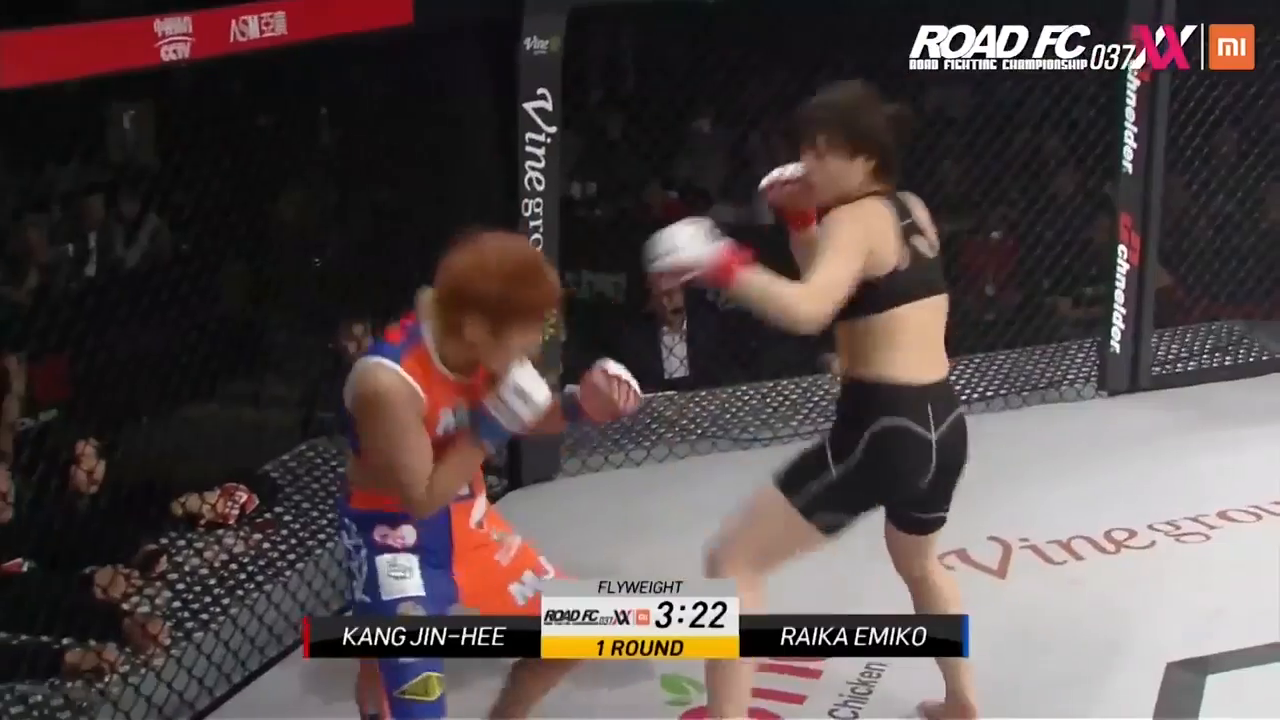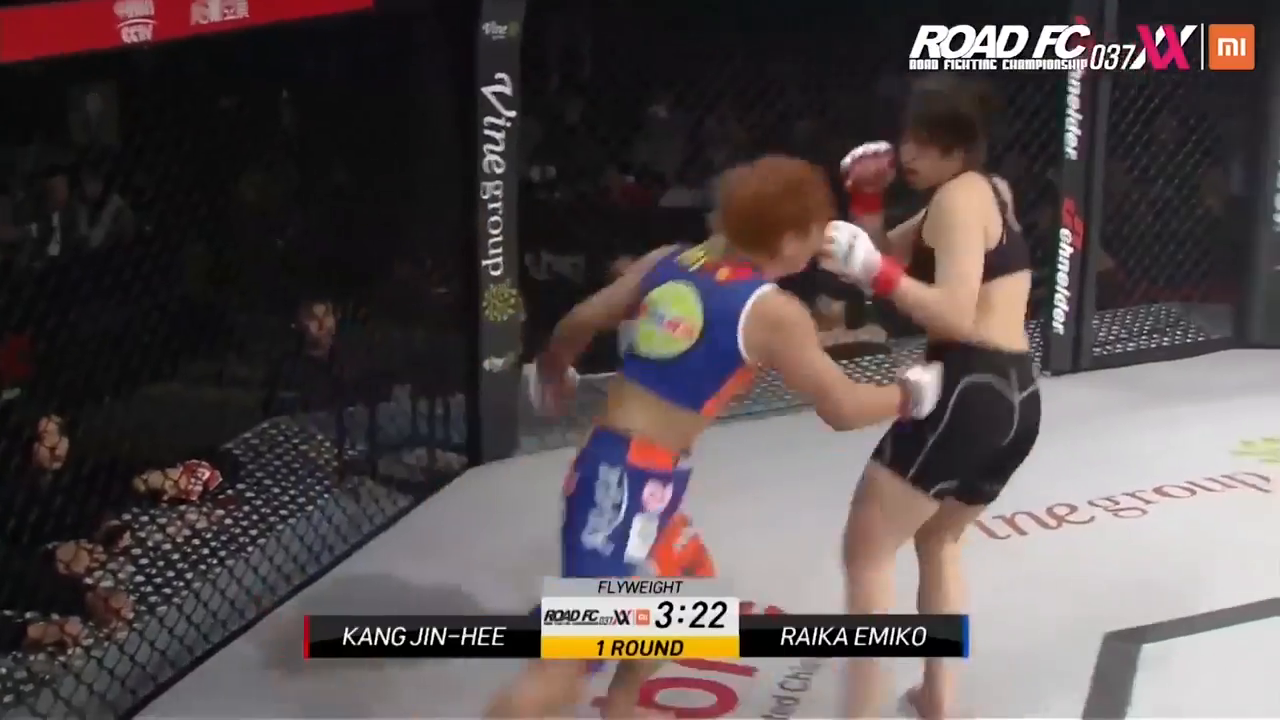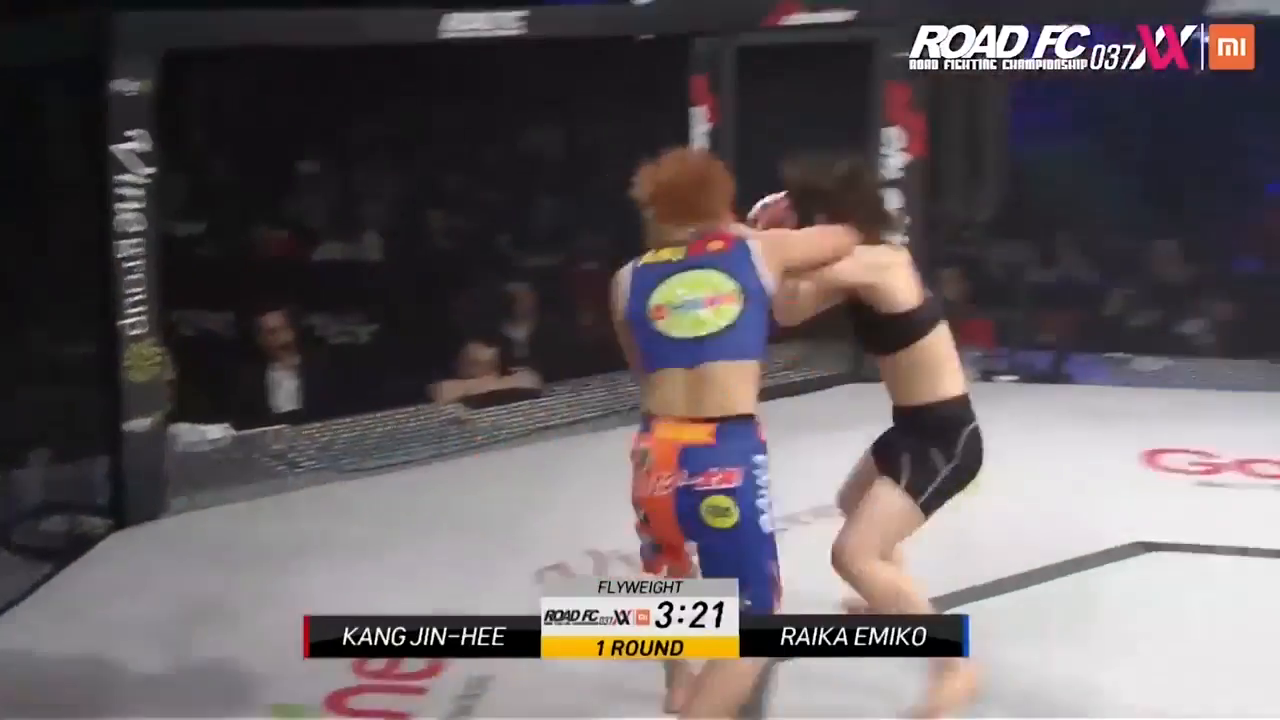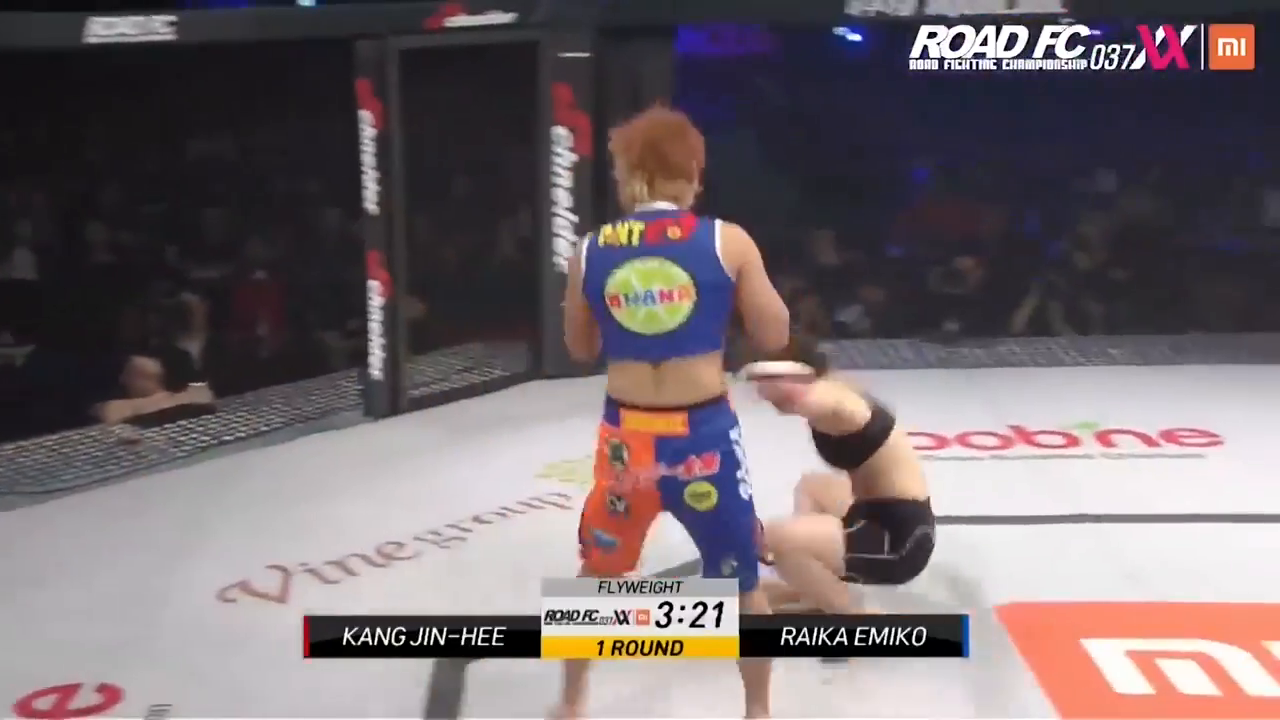
dt=0.5s
person 1, frame 1
left shoulder: (484, 340)
right shoulder: (388, 380)
left elbow: (528, 420)
right elbow: (421, 496)
left wrist: (582, 406)
right wrist: (489, 431)
left hip: (464, 516)
right hip: (392, 532)
person 1, frame 2
left shoulder: (667, 262)
right shoulder: (771, 311)
left elbow: (580, 322)
right elbow: (843, 408)
left wrist: (551, 371)
right wrist: (910, 393)
left hip: (644, 479)
right hip: (624, 487)
right knee: (565, 666)
person 1, frame 3
left shoulder: (629, 280)
right shoulder: (758, 249)
right elbow: (842, 241)
left hip: (657, 457)
right hip: (728, 460)
left knee: (669, 571)
person 1, frame 4
left shoulder: (594, 249)
right shoulder: (726, 241)
left elbow: (580, 345)
right elbow: (774, 336)
left hip: (626, 444)
right hip: (707, 442)
left knee: (599, 576)
right knee: (745, 590)
person 2, frame 1
left shoulder: (853, 219)
right shoulder: (907, 208)
left elbow: (805, 311)
left wrist: (720, 266)
right wrist: (799, 220)
left hip: (880, 434)
right hip: (940, 430)
left knee: (732, 565)
right knee: (918, 562)
person 2, frame 2
left shoulder: (956, 198)
right shoulder: (989, 192)
left elbow: (954, 318)
right elbow: (899, 251)
left wrist: (877, 273)
right wrist: (866, 199)
left hip: (970, 399)
right hip: (1015, 404)
left knee: (865, 552)
right knee: (937, 542)
person 2, frame 3
left shoulder: (876, 263)
right shoulder: (863, 257)
left elbow: (789, 312)
left hip: (945, 439)
right hip: (918, 426)
left knee: (853, 555)
right knee: (855, 503)
left ankle: (952, 666)
right ankle: (888, 603)
person 2, frame 4
left shoulder: (826, 394)
right shoulder: (829, 390)
left elbow: (814, 401)
left hip: (903, 538)
left knee: (777, 538)
right knee: (811, 487)
